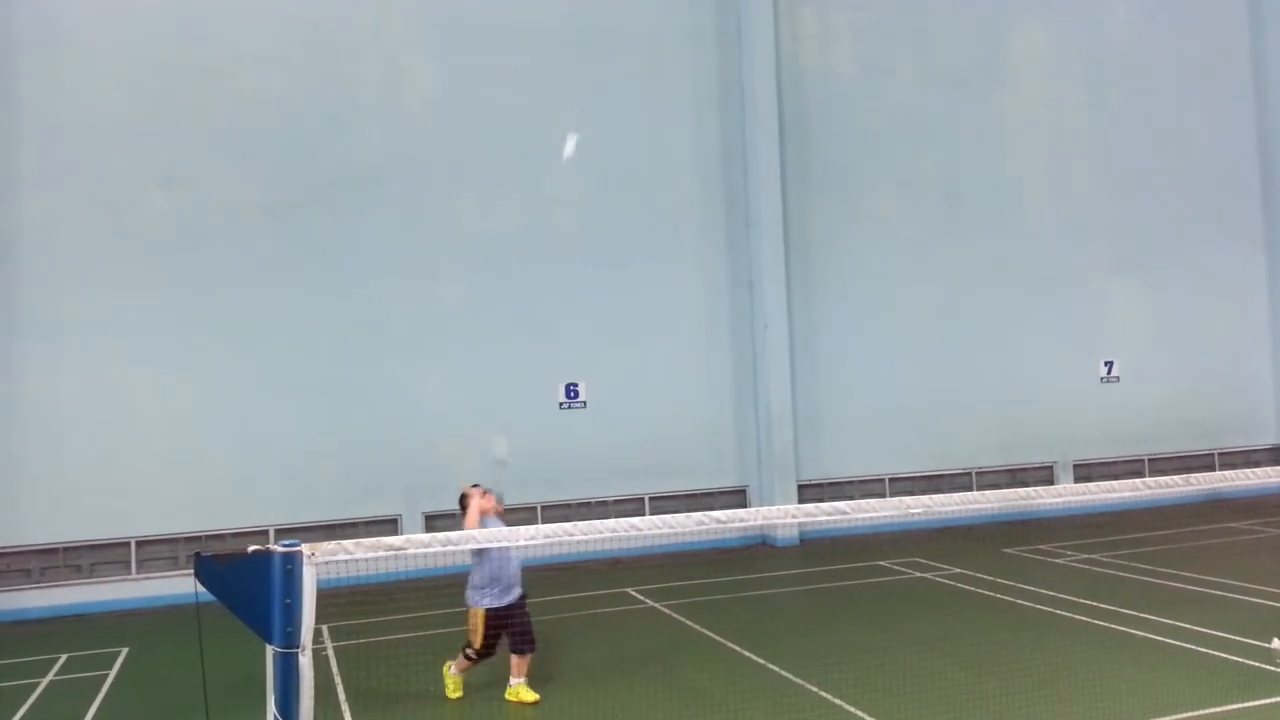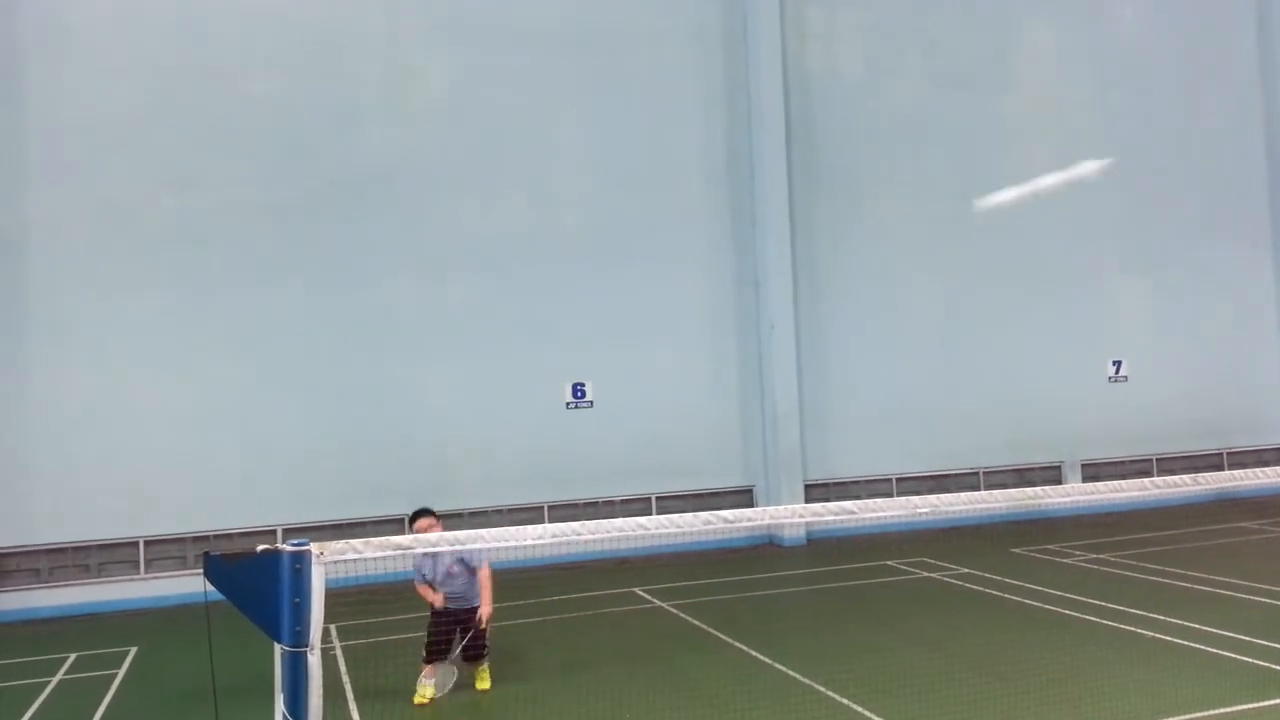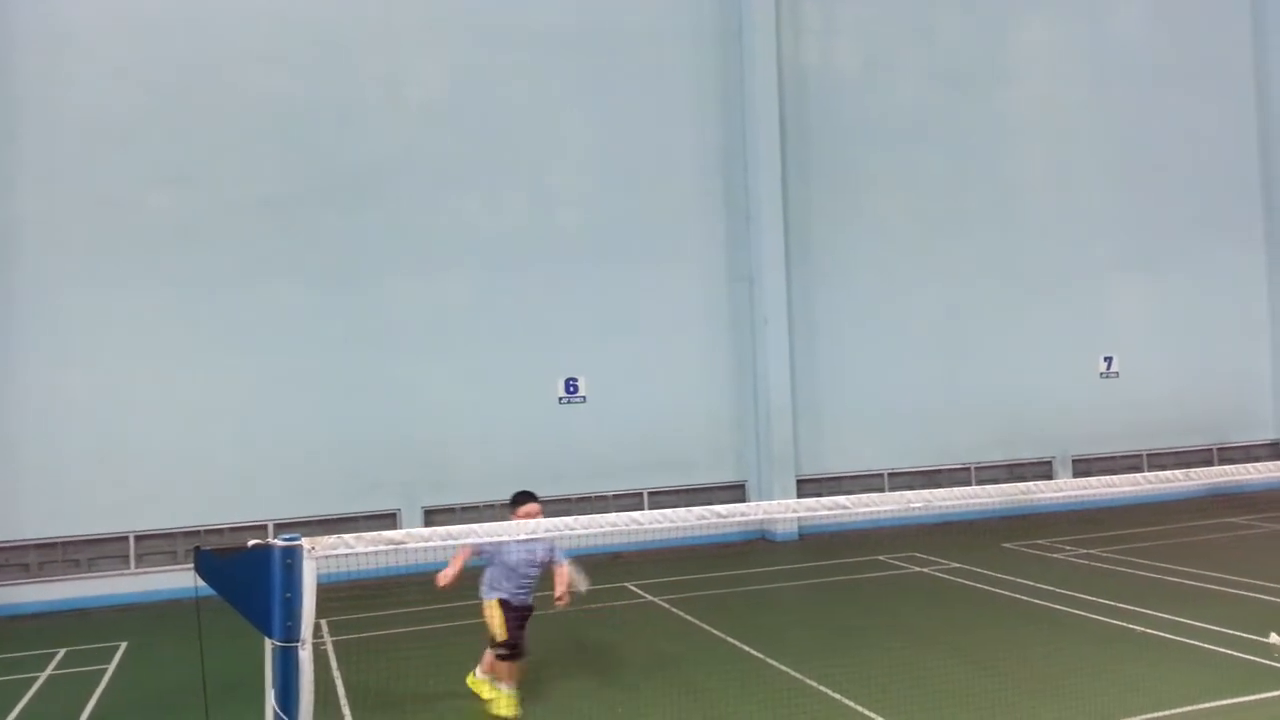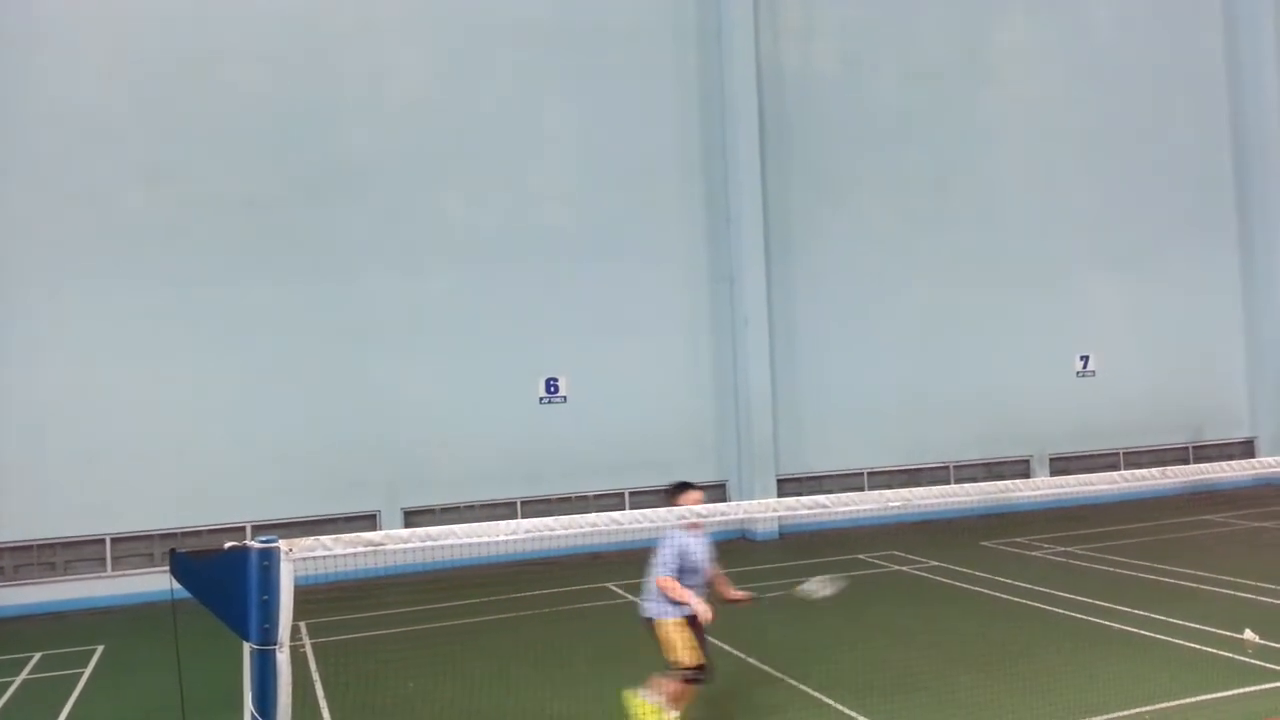
dt=0.5s
person 1, frame 1
left shoulder: (495, 522)
right shoulder: (481, 524)
right elbow: (471, 532)
left wrist: (497, 511)
right wrist: (474, 502)
left hip: (513, 596)
right hip: (486, 601)
left knee: (524, 642)
right knee: (479, 649)
left ankle: (517, 687)
right ankle: (453, 671)
person 1, frame 2
right shoulder: (421, 561)
left elbow: (483, 569)
right elbow: (421, 585)
left wrist: (486, 604)
right wrist: (433, 597)
left hip: (473, 605)
right hip: (445, 608)
left knee: (473, 649)
right knee: (433, 648)
left ankle: (480, 667)
right ankle: (426, 684)
person 1, frame 3
left shoulder: (546, 540)
left elbow: (562, 566)
right elbow: (470, 547)
left wrist: (562, 587)
right wrist: (452, 569)
left hip: (523, 602)
right hip: (498, 598)
left knee: (504, 646)
right knee: (509, 645)
left ankle: (479, 677)
right ankle: (506, 691)
person 1, frame 4
left shoulder: (702, 537)
right shoulder: (673, 541)
left elbow: (709, 570)
right elbow: (662, 580)
left wrist: (727, 591)
right wrist: (694, 601)
left hip: (684, 613)
right hip: (667, 614)
left knee: (693, 669)
right knee: (691, 669)
right ankle: (647, 700)
